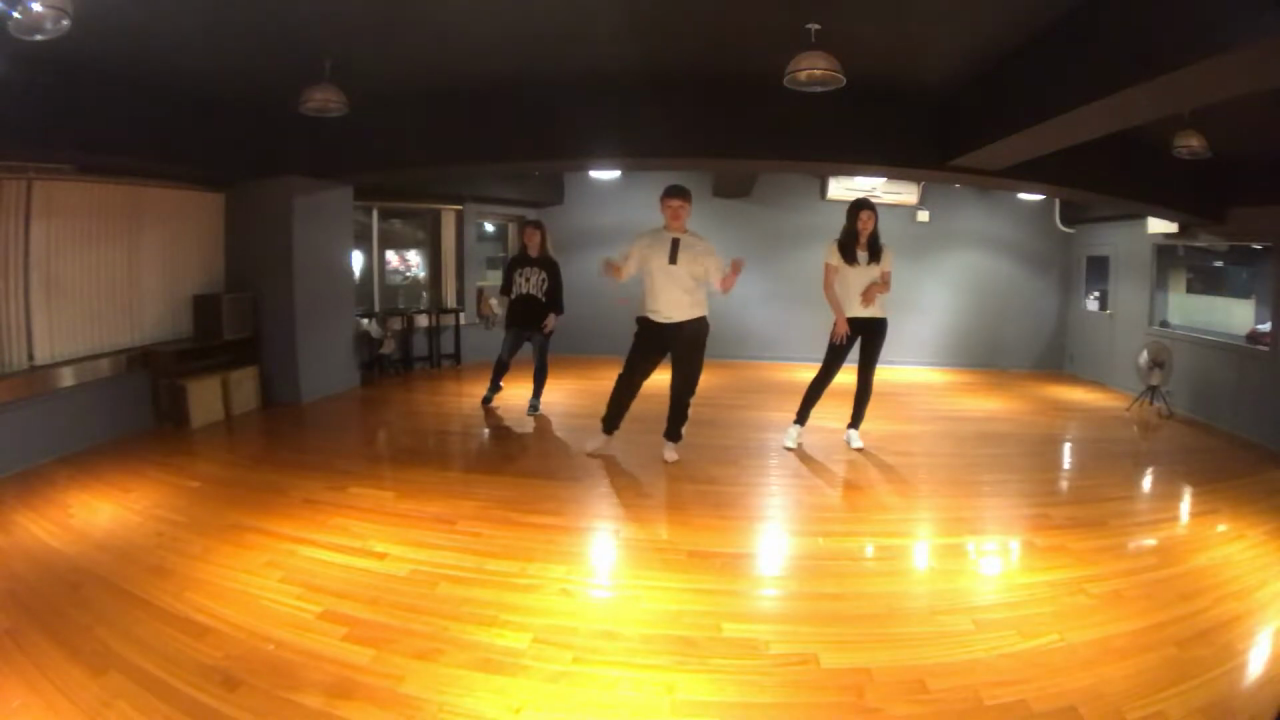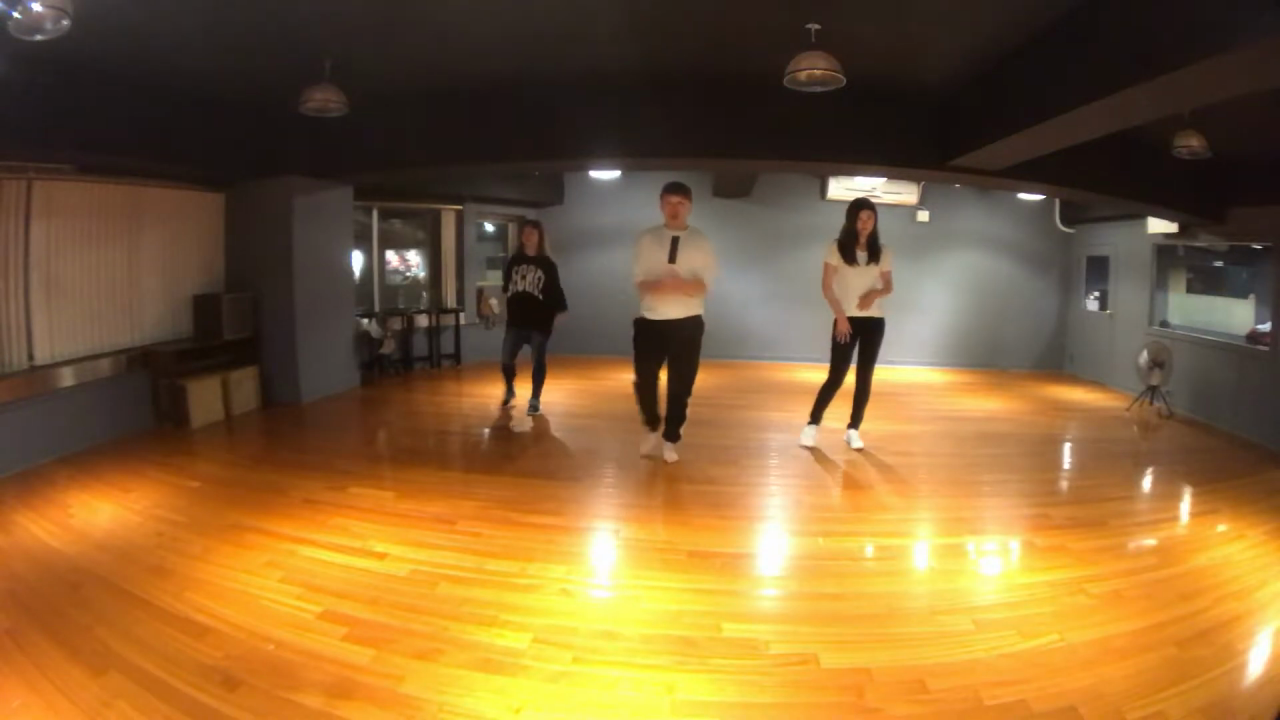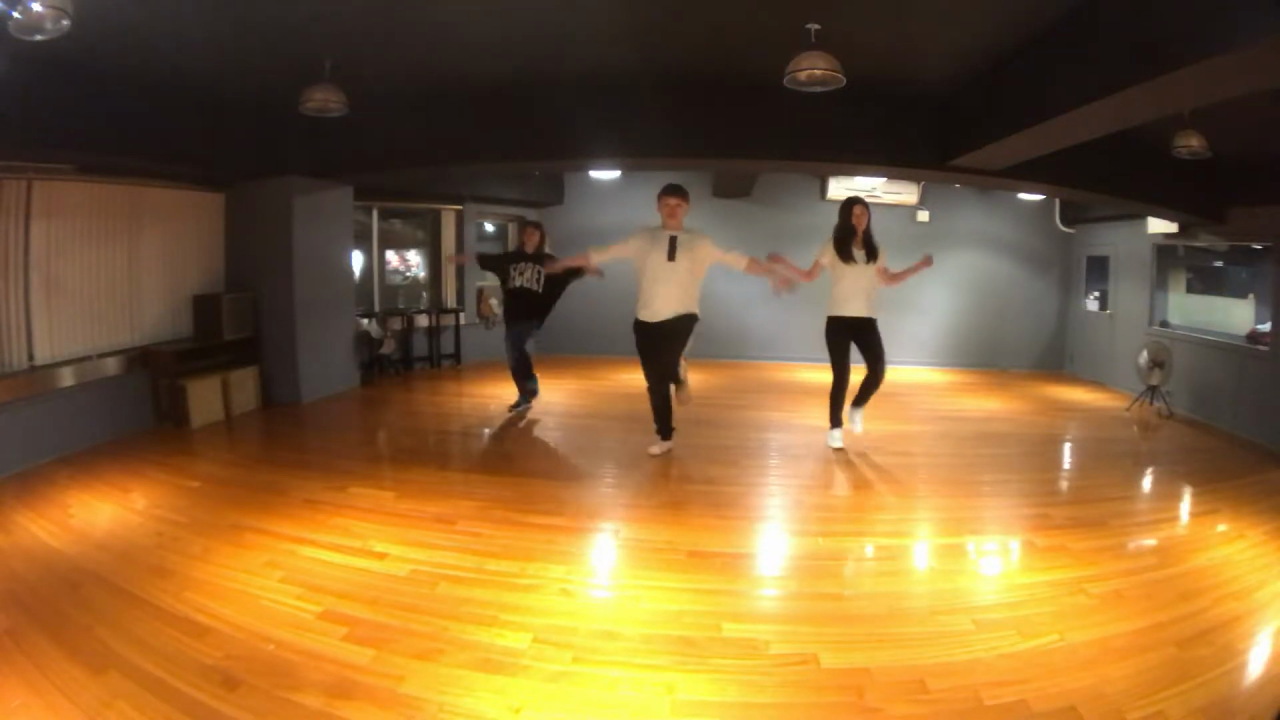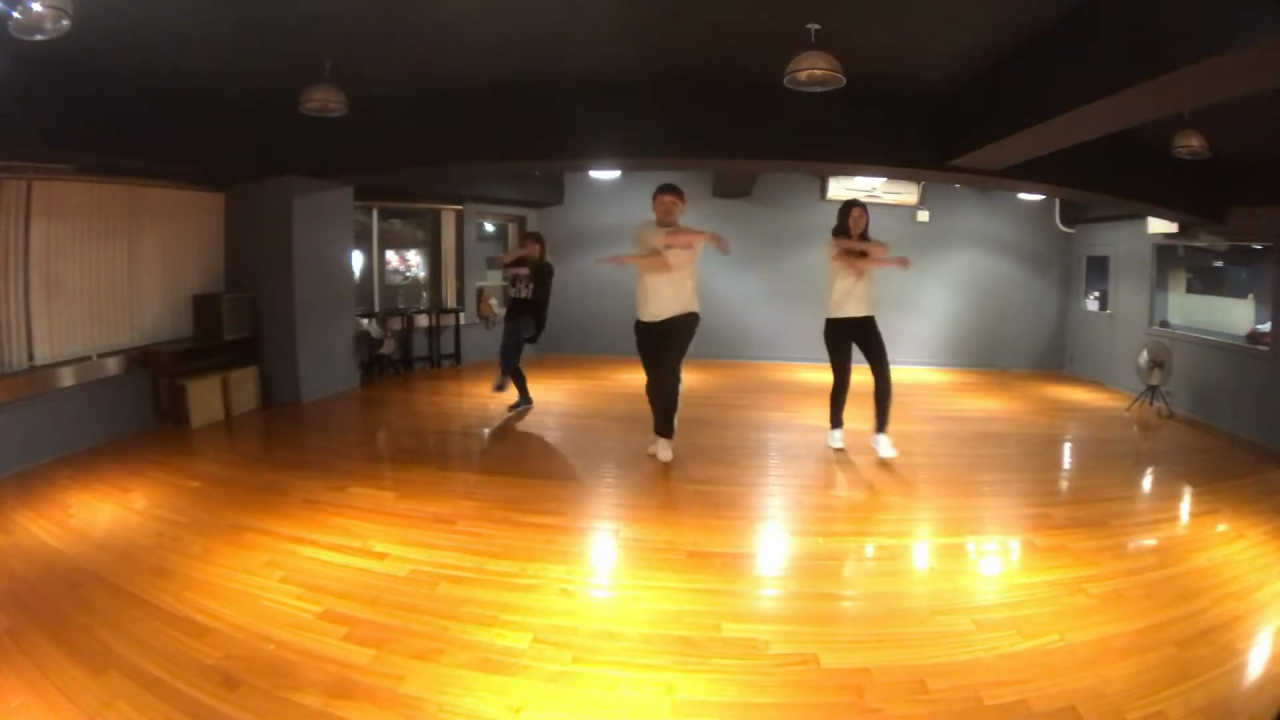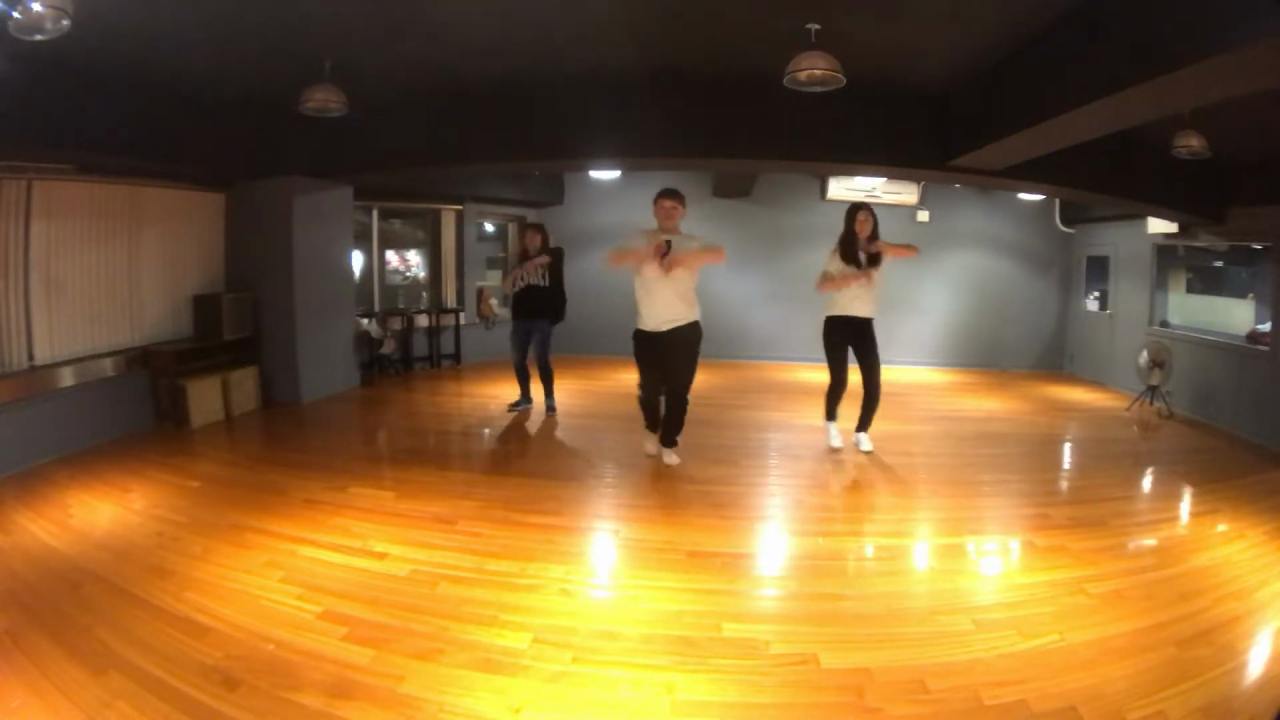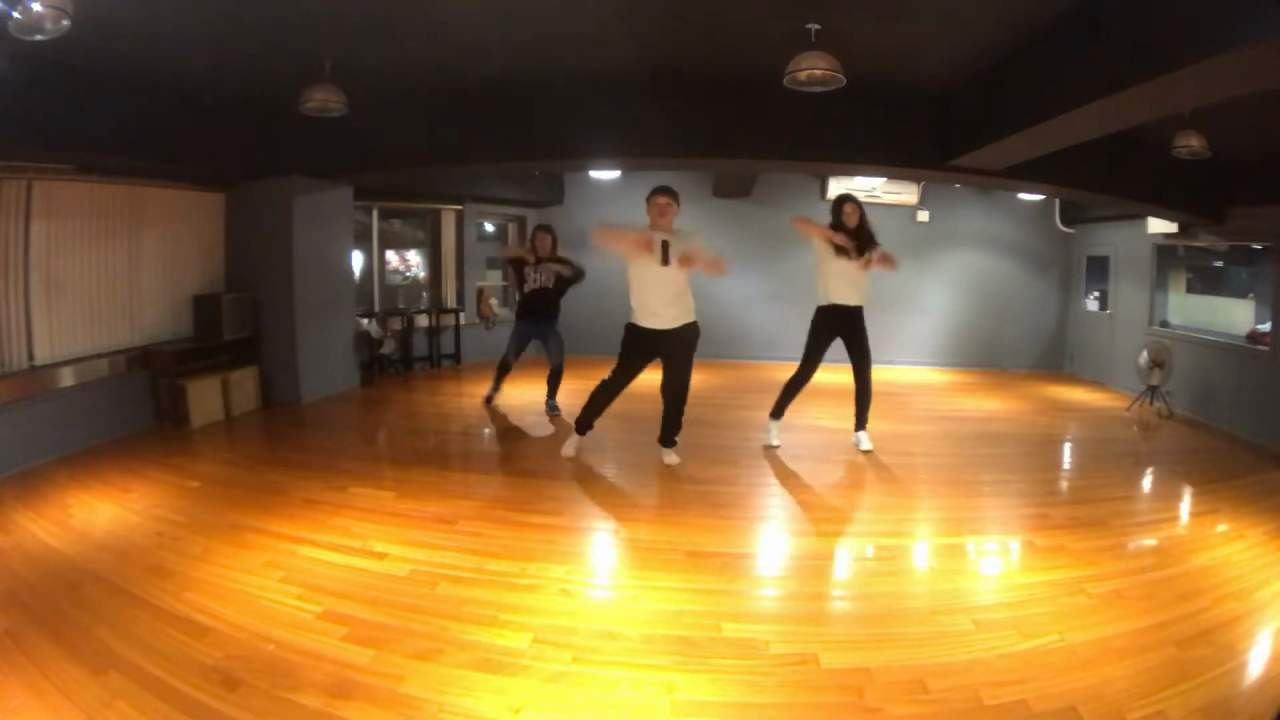
dt=0.3s
person 1, frame 1
left shoulder: (701, 246)
right shoulder: (646, 242)
left elbow: (722, 286)
right elbow: (623, 273)
left wrist: (734, 272)
right wrist: (611, 267)
left hip: (691, 325)
right hip: (654, 323)
left knee: (683, 388)
right knee: (630, 377)
left ankle: (670, 440)
right ankle: (606, 432)
person 1, frame 2
left shoulder: (701, 242)
right shoulder: (647, 239)
left elbow: (701, 288)
right elbow: (641, 285)
left wrist: (673, 283)
right wrist: (660, 284)
left hip: (687, 323)
right hip: (651, 321)
left knee: (680, 386)
right knee: (644, 380)
left ankle: (670, 439)
right ankle: (653, 431)
person 1, frame 3
left shoulder: (700, 242)
right shoulder: (642, 239)
left elbow: (738, 260)
right elbow: (605, 253)
left wrist: (774, 274)
right wrist: (569, 262)
left hip: (681, 318)
right hip: (647, 322)
left knee: (669, 366)
right knee: (655, 382)
right ankle: (664, 436)
person 1, frame 4
left shoulder: (691, 241)
right shoulder: (645, 231)
left elbow: (669, 261)
right elbow: (662, 238)
left wrist: (630, 259)
right wrist: (706, 235)
left hip: (681, 318)
right hip: (648, 321)
left knee: (668, 374)
right knee: (655, 381)
left ankle: (663, 436)
right ankle: (663, 436)
person 1, frame 5
left shoulder: (692, 243)
right shoulder: (642, 242)
left elbow: (717, 254)
right elbow: (615, 259)
left wrist: (678, 260)
right wrist: (645, 254)
left hip: (684, 330)
right hip: (648, 331)
left knee: (677, 392)
right knee: (650, 391)
left ankle: (668, 443)
right ankle: (654, 432)
person 1, frame 6
left shoulder: (685, 242)
right shoulder: (635, 241)
left elbow: (718, 268)
right elbow: (600, 236)
left wrist: (698, 260)
right wrist: (634, 239)
left hip: (682, 330)
right hip: (643, 329)
left knee: (675, 391)
right knee: (616, 381)
left ankle: (667, 444)
right ankle: (579, 432)
person 2, frame 1
left shoulder: (882, 252)
right shoulder: (837, 248)
left elbow: (888, 285)
right elbow: (828, 286)
left wrist: (877, 287)
right wrist: (840, 317)
left hip: (876, 321)
right hip: (847, 320)
left knee: (866, 377)
right knee: (827, 372)
left ankle: (853, 429)
right ankle: (798, 425)
person 2, frame 2
left shoulder: (881, 252)
right shoulder: (837, 248)
left elbow: (888, 285)
right elbow: (826, 286)
left wrist: (876, 293)
right wrist: (840, 316)
left hip: (874, 321)
right hip: (846, 320)
left knee: (864, 377)
right knee: (836, 375)
left ankle: (853, 429)
right ankle: (813, 424)
person 2, frame 3
left shoulder: (874, 249)
right shoulder: (833, 246)
left elbow: (888, 279)
right elbow: (809, 276)
left wrist: (917, 268)
right wrist: (785, 264)
left hip: (866, 320)
right hip: (838, 320)
left knee: (877, 371)
right knee: (841, 376)
left ankle: (856, 408)
right ankle: (835, 428)
person 2, frame 4
left shoulder: (868, 246)
right shoulder: (836, 246)
left elbow: (882, 250)
right elbow: (852, 262)
left wrist: (857, 243)
right wrist: (893, 262)
left hip: (865, 320)
right hip: (837, 322)
left knee: (882, 372)
right knee: (842, 379)
left ankle: (881, 434)
right ankle: (835, 429)
person 2, frame 5
left shoulder: (880, 251)
right shoulder: (839, 253)
left elbow: (914, 251)
right elbow: (822, 285)
left wrist: (885, 248)
right wrist: (852, 278)
left hip: (864, 325)
right hip: (837, 323)
left knee: (873, 383)
right knee: (839, 380)
left ankle: (861, 432)
right ankle: (831, 423)
person 2, frame 6
left shoulder: (866, 243)
right shoulder: (824, 239)
left elbow: (892, 263)
right elbow: (797, 222)
left wrist: (876, 261)
right wrist: (831, 234)
left hip: (854, 316)
right hip: (828, 313)
left knee: (864, 377)
right knee: (805, 372)
left ankle: (861, 431)
right ankle: (773, 423)
person 3, frame 1
left shoulder: (550, 265)
right shoulder: (515, 263)
left elbow: (557, 293)
right elbow: (506, 289)
left wrist: (554, 315)
left hip: (541, 321)
right hip: (517, 319)
left knee: (540, 361)
right knee: (505, 355)
left ankle: (535, 400)
right ankle: (493, 387)
person 3, frame 2
left shoulder: (547, 264)
right shoulder: (514, 261)
left elbow: (556, 290)
right elbow: (506, 287)
left wrist: (560, 311)
right wrist: (508, 308)
left hip: (539, 320)
right hip: (516, 319)
left knee: (538, 360)
right knee: (506, 358)
left ankle: (535, 400)
right ankle: (509, 390)
person 3, frame 3
left shoulder: (547, 260)
right shoulder: (510, 257)
left elbow: (567, 270)
right elbow: (488, 260)
left wrist: (586, 269)
right wrist: (466, 258)
left hip: (532, 314)
right hip: (513, 314)
left knee: (517, 348)
right knee: (513, 357)
left ankle: (532, 382)
right ankle: (524, 396)
person 3, frame 4
left shoulder: (545, 268)
right shoulder: (520, 265)
left elbow: (536, 269)
right elbow: (505, 260)
left wrist: (514, 270)
right wrist: (520, 253)
left hip: (530, 319)
right hip: (513, 319)
left knee: (512, 334)
left ankle: (503, 378)
right ankle: (524, 398)
person 3, frame 5
left shoulder: (548, 259)
right shoulder: (520, 264)
left elbow: (557, 253)
right elbow: (506, 288)
left wrist: (533, 262)
right wrist: (512, 273)
left hip: (542, 317)
right hip: (520, 318)
left knee: (541, 358)
right knee: (518, 360)
left ankle: (549, 399)
right ankle: (525, 398)
person 3, frame 6
left shoulder: (558, 263)
right shoulder: (524, 261)
left elbow: (579, 274)
right elbow: (505, 252)
left wrist: (557, 268)
right wrist: (525, 254)
left hip: (547, 321)
right hip: (525, 319)
left knee: (557, 362)
right knee: (509, 358)
left ankle: (551, 400)
right ankle: (495, 389)
